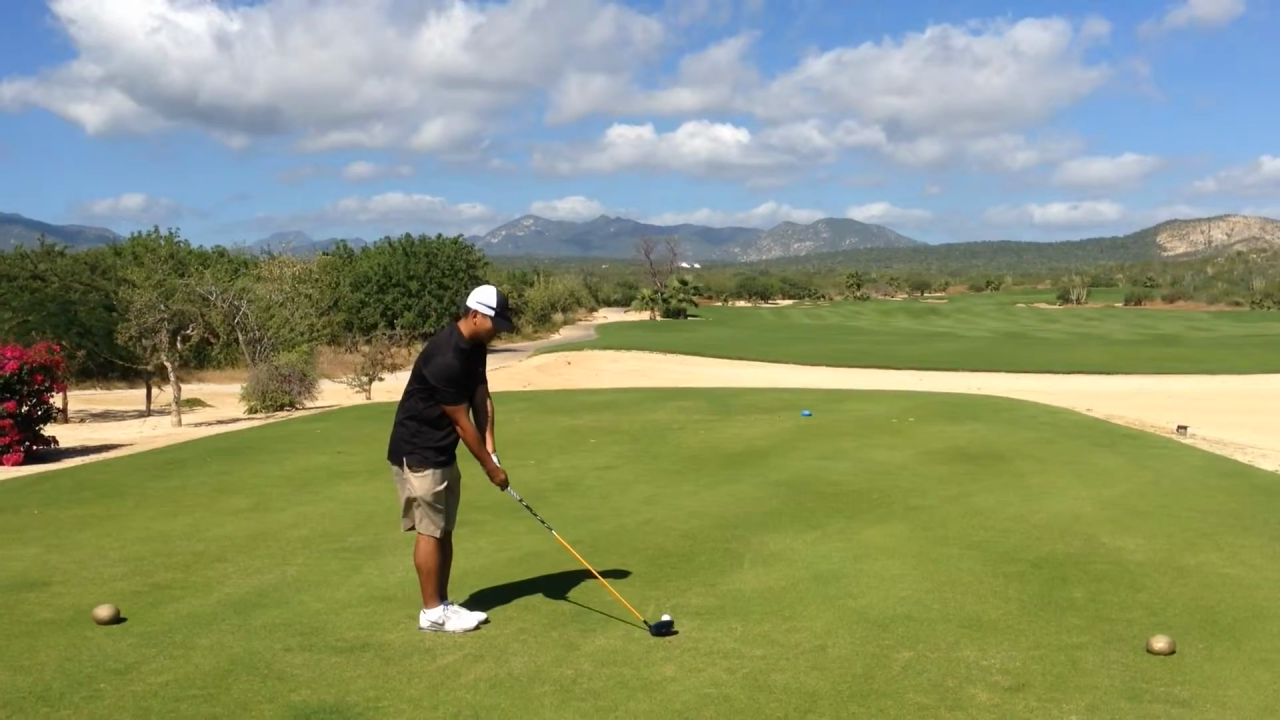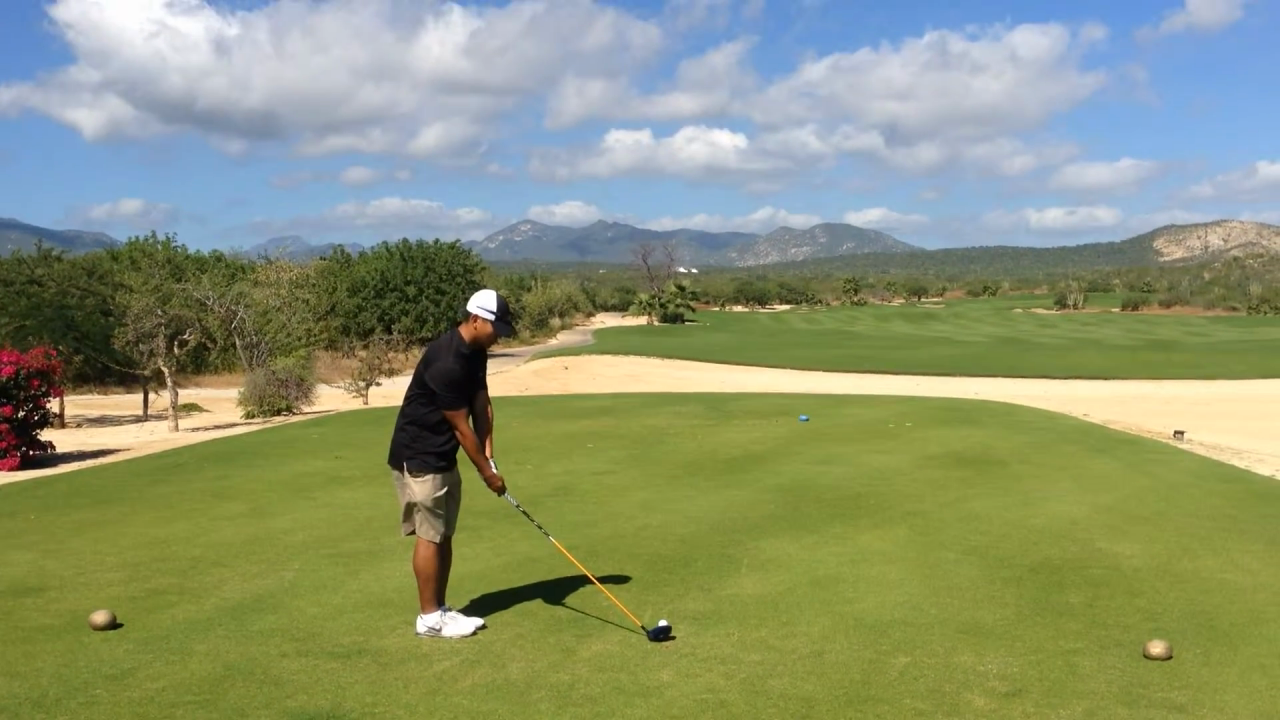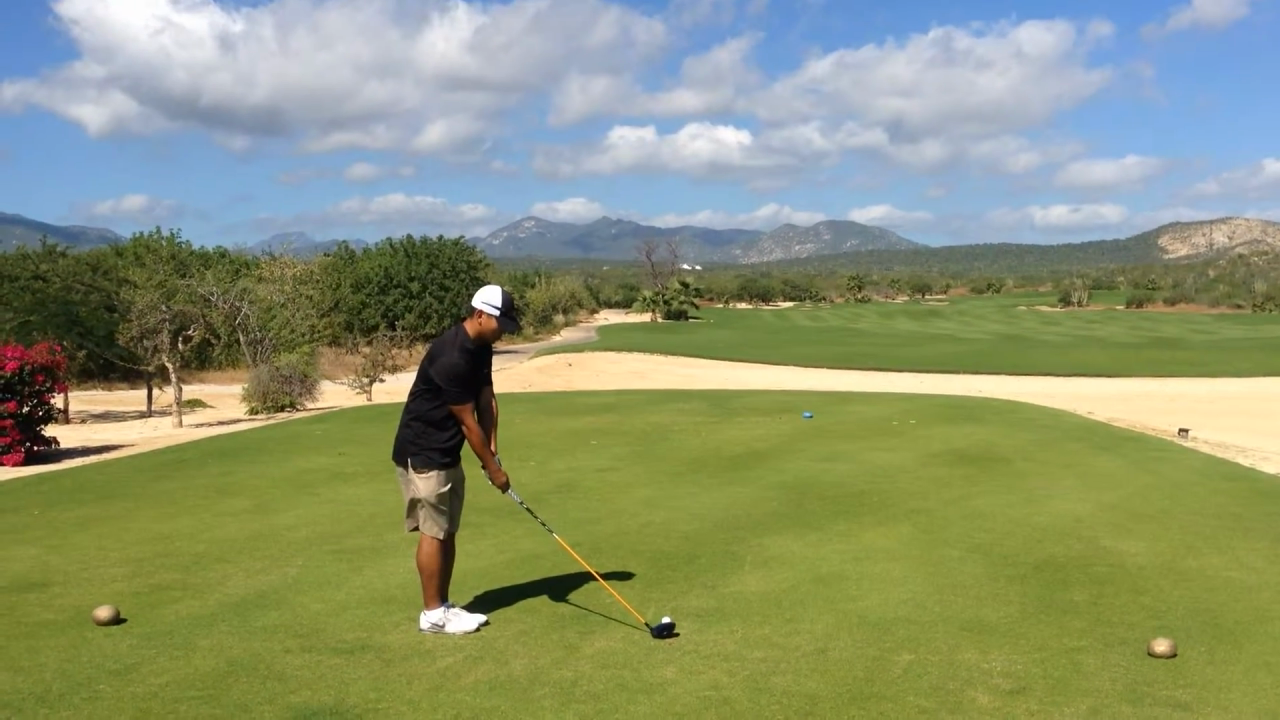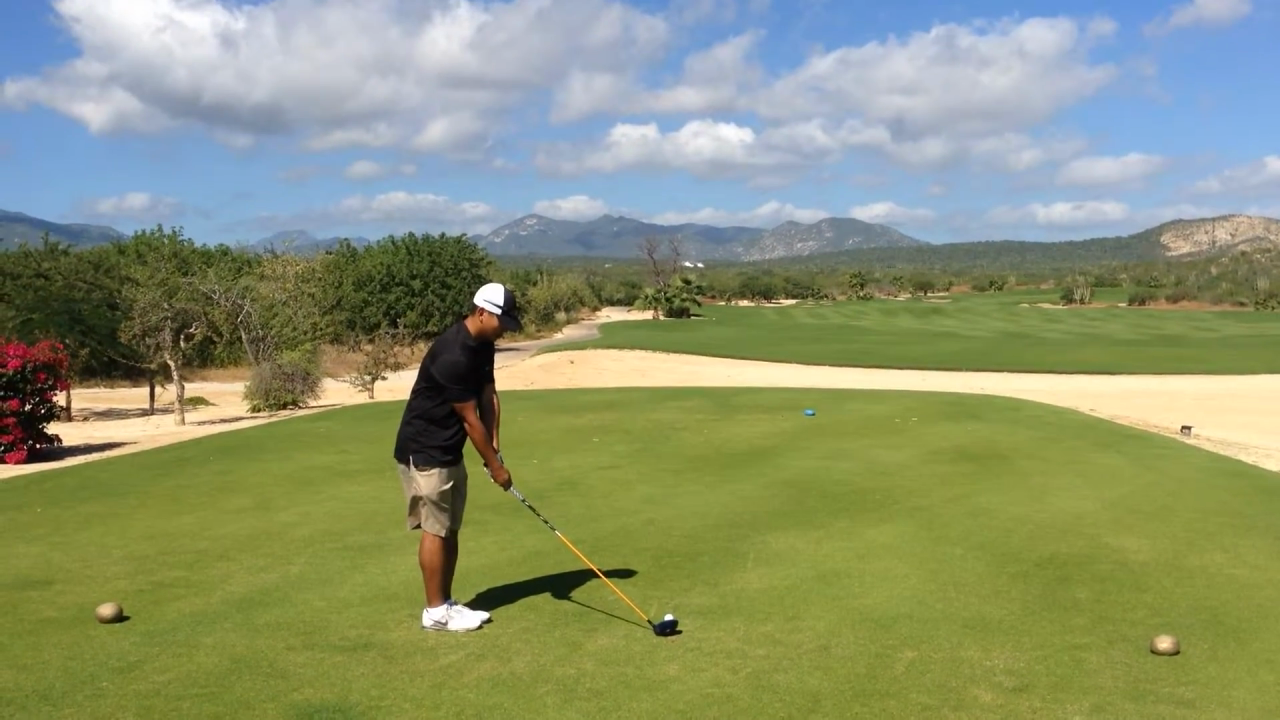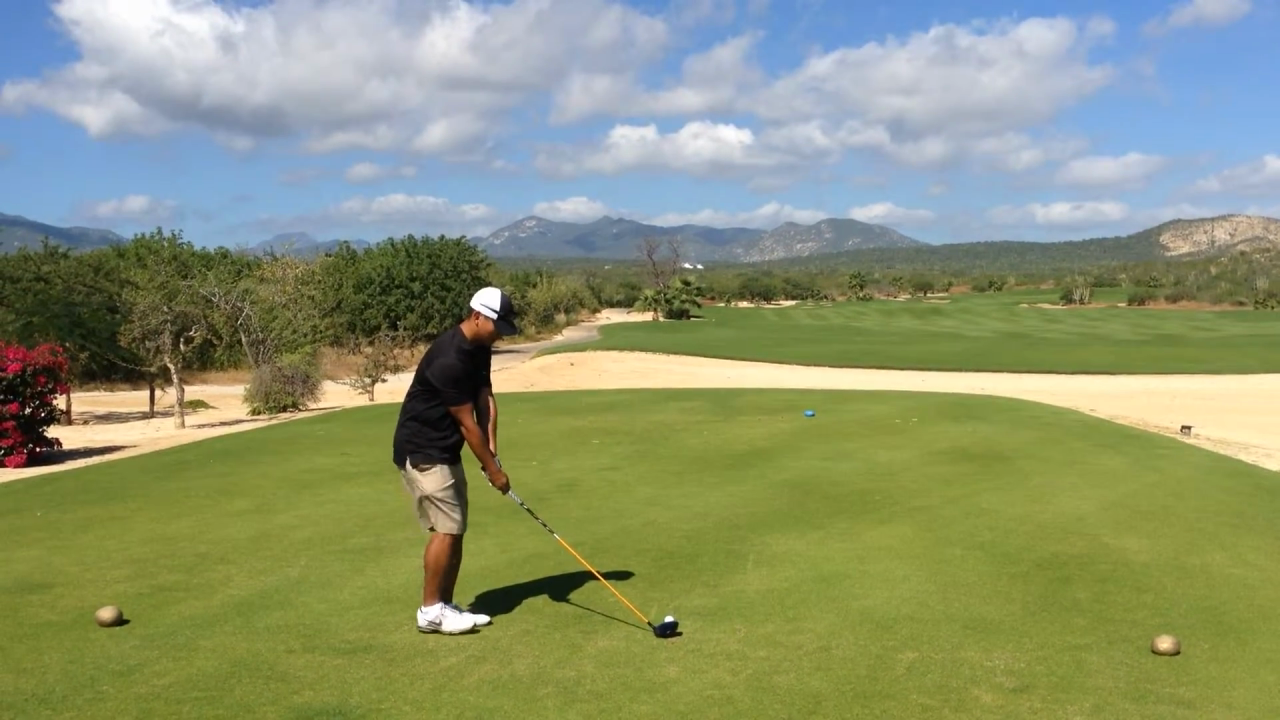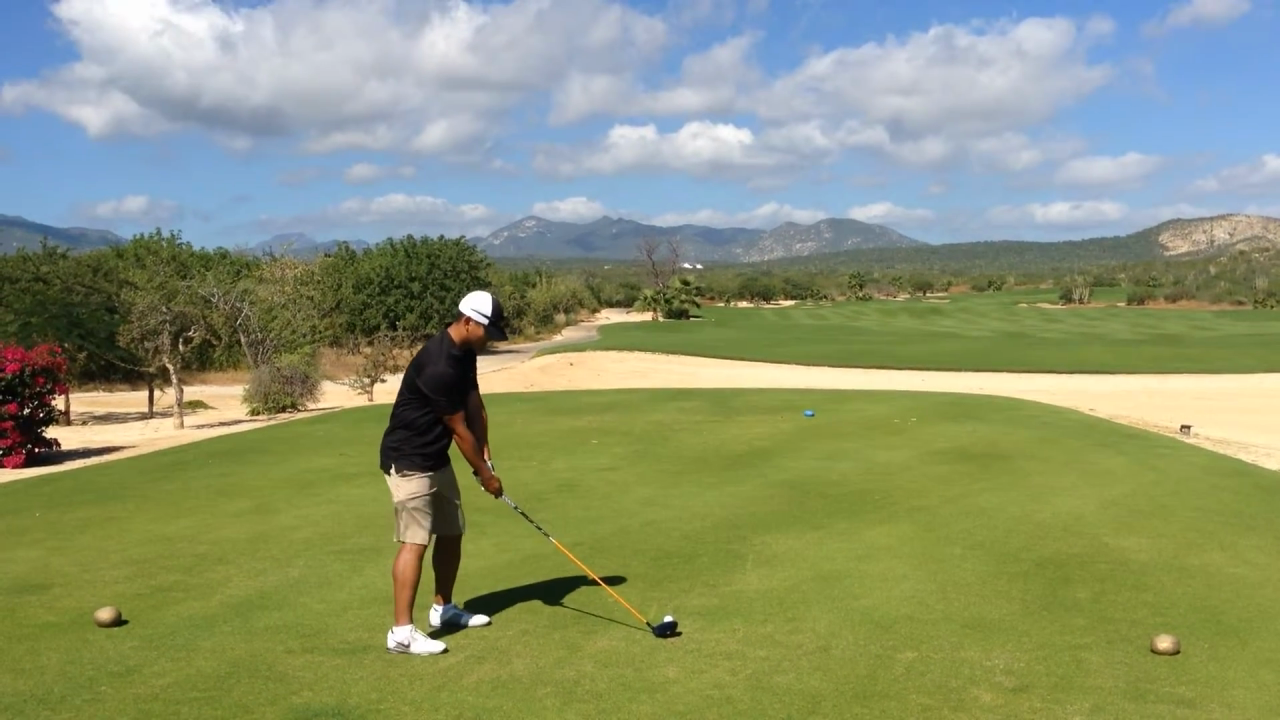
dt=0.4s
person 1, frame 1
left shoulder: (475, 347)
right shoulder: (445, 358)
left elbow: (481, 399)
right elbow: (461, 421)
left wrist: (492, 449)
right wrist: (490, 467)
left hip: (442, 452)
right hip: (418, 453)
left knee: (444, 530)
right knee: (429, 531)
left ankle: (443, 603)
right ankle: (432, 612)
person 1, frame 2
left shoulder: (475, 351)
right shoulder: (446, 362)
left elbow: (481, 404)
right elbow: (461, 426)
left wrist: (489, 458)
right wrist: (486, 473)
left hip: (442, 457)
right hip: (418, 458)
left knee: (444, 535)
right knee: (429, 535)
left ankle: (440, 609)
right ankle: (429, 617)
person 1, frame 3
left shoulder: (481, 348)
right shoulder: (451, 357)
left elbow: (486, 400)
right elbow: (467, 421)
left wrist: (493, 454)
right wrist: (492, 468)
left hip: (447, 454)
right hip: (422, 454)
left knee: (448, 532)
right knee: (432, 532)
left ankle: (443, 605)
right ankle: (432, 614)
person 1, frame 4
left shoulder: (483, 345)
right shoulder: (452, 355)
left elbow: (488, 397)
right elbow: (470, 418)
left wrist: (495, 450)
right wrist: (495, 465)
left hip: (449, 451)
right hip: (424, 451)
left knee: (450, 529)
right knee: (435, 530)
left ankle: (446, 603)
right ankle: (435, 612)
person 1, frame 5
left shoulder: (479, 349)
right shoulder: (448, 359)
left elbow: (485, 400)
right elbow: (466, 422)
left wrist: (493, 452)
right wrist: (491, 469)
left hip: (446, 452)
right hip: (421, 452)
left knee: (455, 529)
right knee: (446, 528)
left ankle: (446, 605)
right ankle: (430, 609)
person 1, frame 6
left shoulder: (465, 352)
right shoulder: (438, 365)
left elbow: (474, 404)
right elbow: (459, 429)
left wrist: (486, 457)
right wrist: (484, 474)
left hip: (436, 458)
right hip: (407, 460)
left knee: (452, 533)
right knee: (415, 541)
left ankle: (443, 608)
right ankle: (401, 631)
